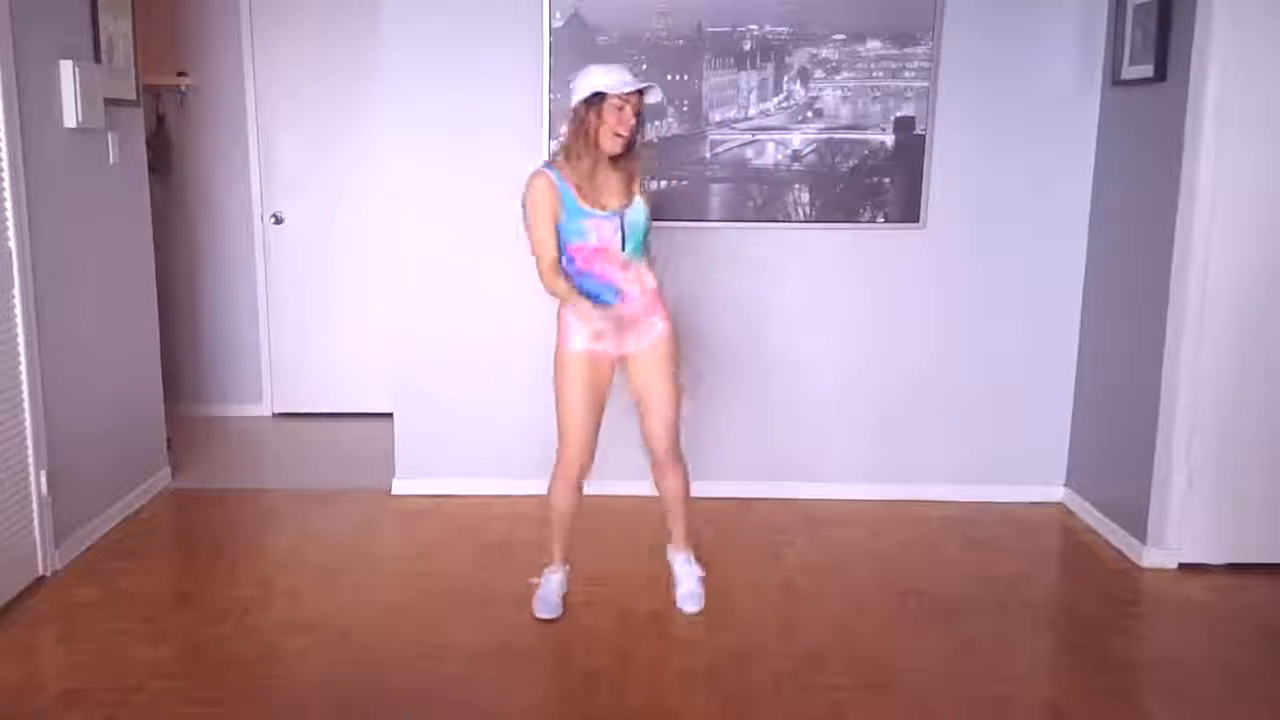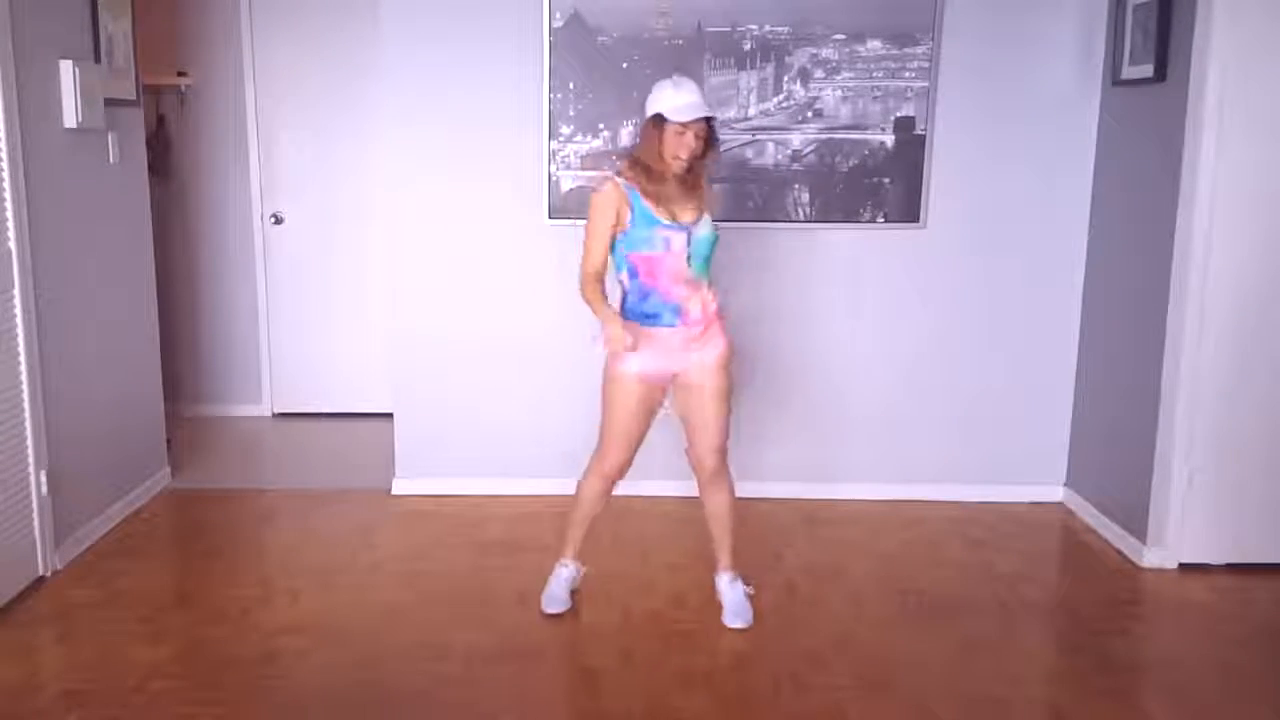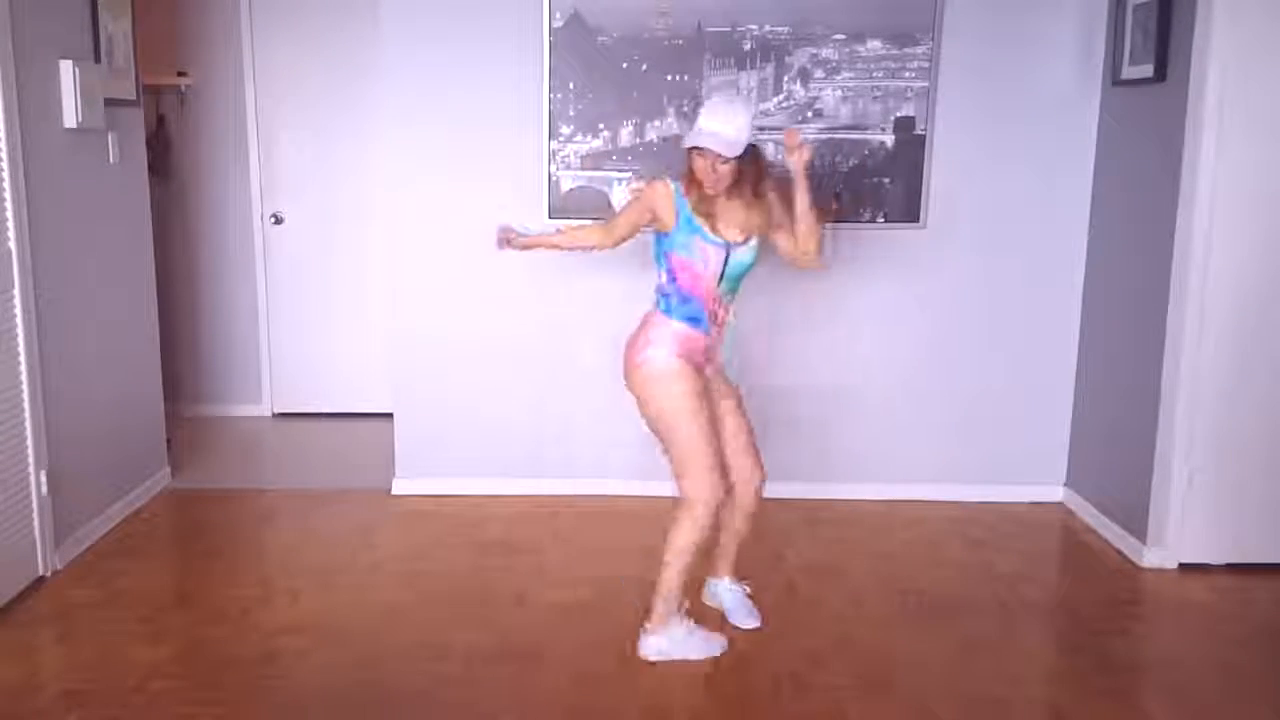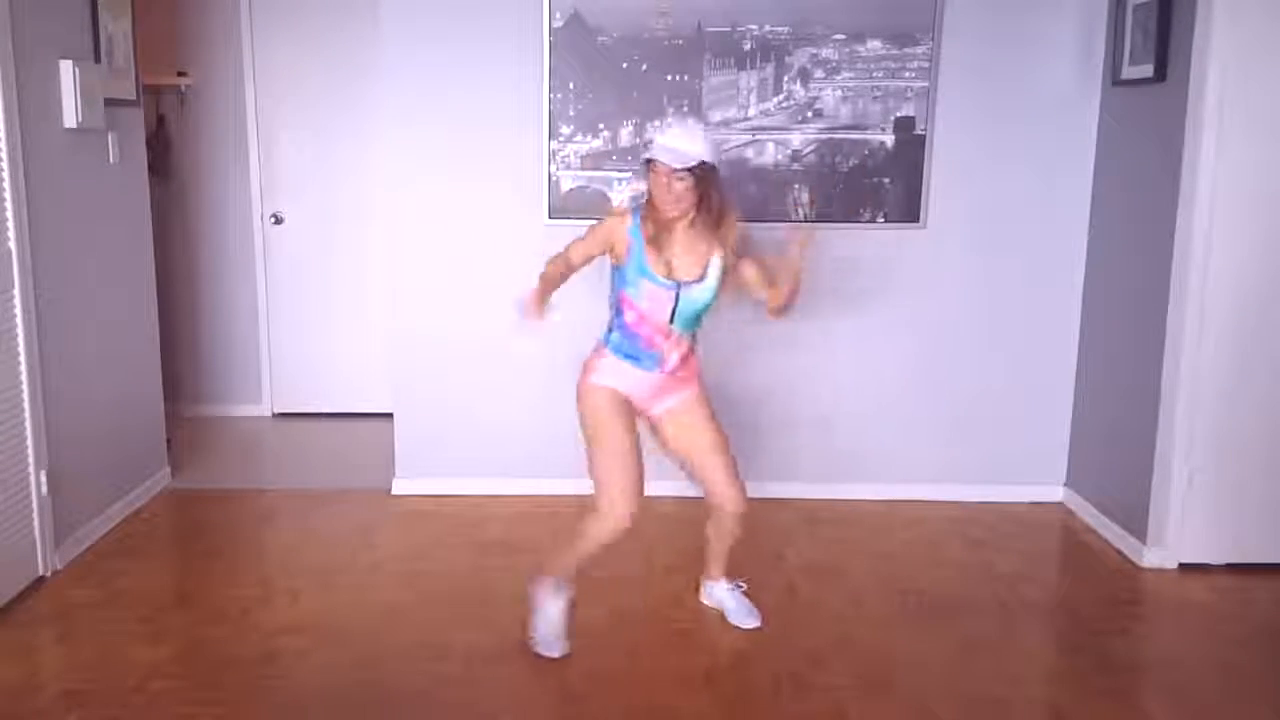
dt=0.4s
person 1, frame 1
left shoulder: (628, 174)
right shoulder: (547, 184)
right elbow: (549, 270)
right wrist: (585, 310)
left hip: (646, 323)
right hip: (585, 332)
left knee: (665, 449)
right knee: (572, 460)
left ankle: (682, 553)
right ankle: (557, 570)
person 1, frame 2
left shoulder: (697, 192)
right shoulder: (614, 194)
right elbow: (590, 277)
right wrist: (609, 320)
left hip: (703, 346)
right hip: (638, 350)
left knee: (711, 465)
right knee: (608, 466)
left ankle: (727, 577)
right ankle: (567, 564)
person 1, frame 3
left shoulder: (762, 206)
right shoulder: (664, 196)
left elbow: (806, 253)
right elbow: (605, 236)
left wrist: (799, 176)
right wrist: (530, 240)
left hip: (702, 359)
right hip: (660, 354)
left knee: (748, 481)
right knee: (704, 493)
left ankle: (722, 581)
right ankle: (662, 625)
person 1, frame 4
left shoulder: (721, 236)
right shoulder: (622, 227)
left elbow: (775, 302)
right elbow: (568, 259)
left wrist: (793, 266)
right wrist: (543, 289)
left hip: (675, 386)
right hip: (610, 381)
left knee: (730, 499)
right knee: (616, 512)
left ankle: (715, 583)
right ankle: (554, 585)
